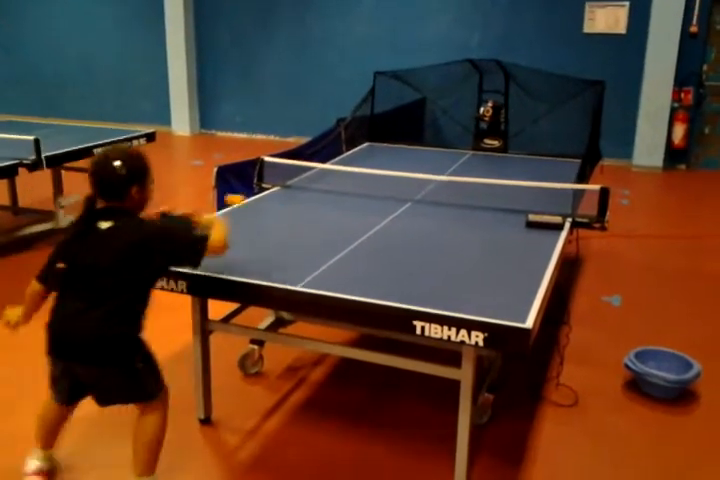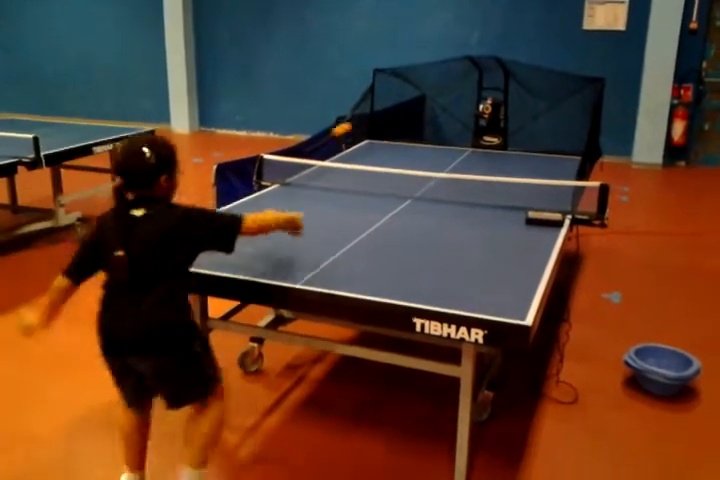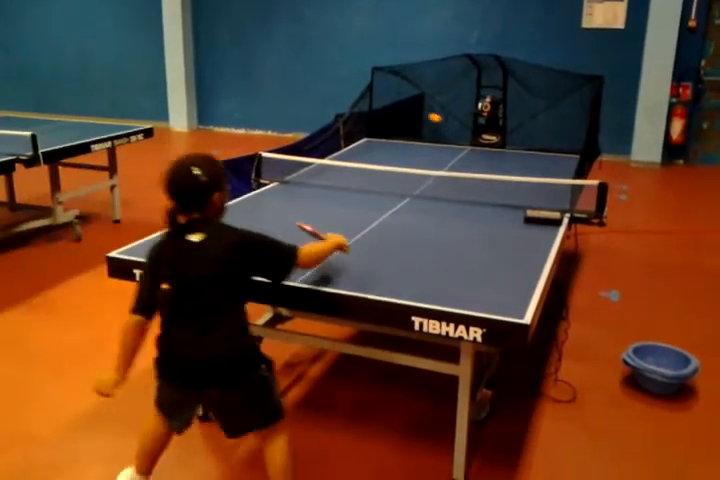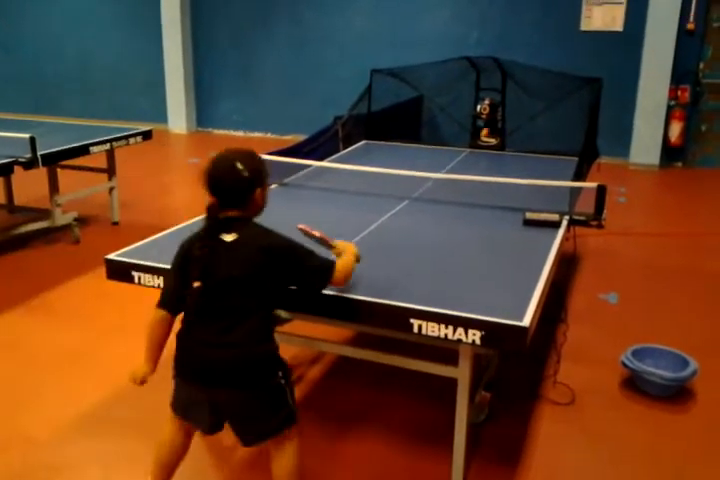
dt=0.2s
person 1, frame 1
left shoulder: (79, 231)
right shoulder: (149, 233)
left elbow: (42, 282)
right elbow: (217, 243)
right wrist: (213, 222)
left hip: (62, 338)
right hip: (111, 343)
left knee: (63, 397)
right knee: (154, 403)
person 1, frame 2
left shoulder: (107, 224)
right shoulder: (183, 219)
left elbow: (69, 280)
right elbow: (248, 225)
left wrist: (43, 314)
right wrist: (287, 219)
left hip: (116, 335)
right hip: (167, 334)
left knee: (136, 405)
right knee: (210, 400)
person 1, frame 3
left shoulder: (161, 252)
right shoulder: (239, 243)
left elbow: (138, 318)
right elbow: (303, 257)
left wrist: (118, 373)
right wrist: (332, 242)
left hip: (177, 365)
right hip: (233, 364)
left knee: (166, 417)
right knee: (273, 431)
person 1, frame 4
left shoulder: (193, 246)
right shoulder: (272, 246)
left elbow: (164, 312)
right elbow: (338, 276)
left wrist: (149, 363)
right wrist: (348, 251)
left hip: (194, 363)
right hip: (250, 368)
left knee: (182, 425)
right knee: (283, 438)
